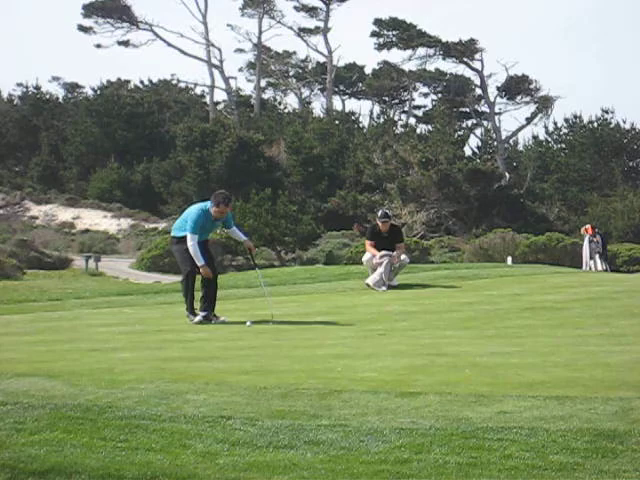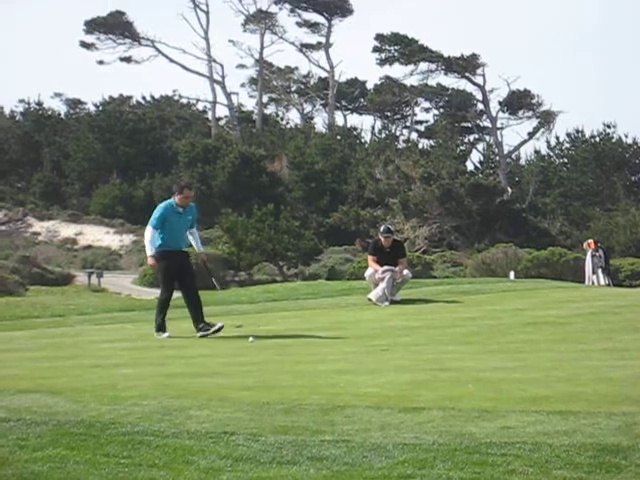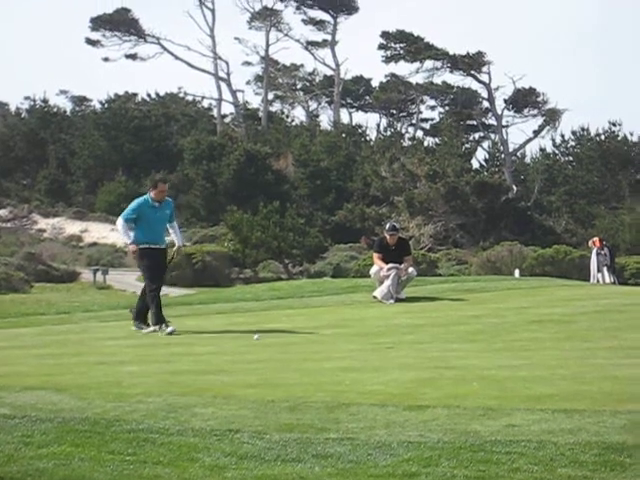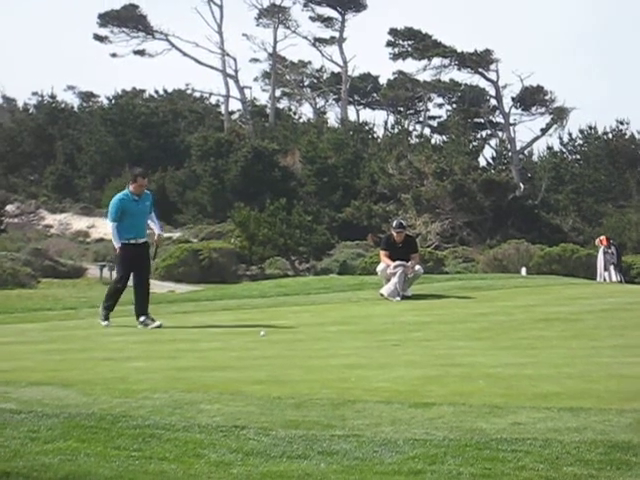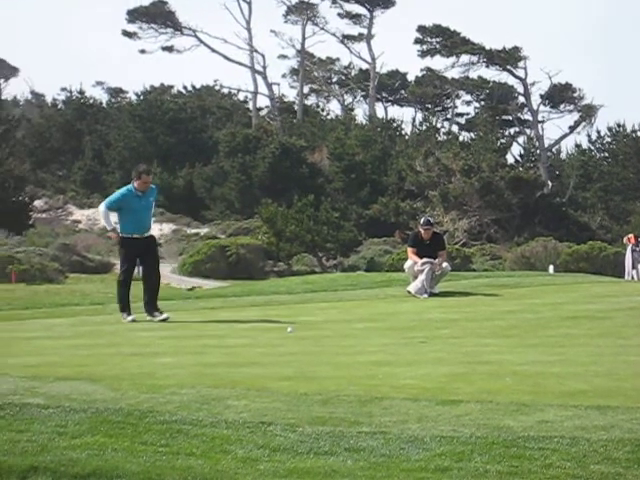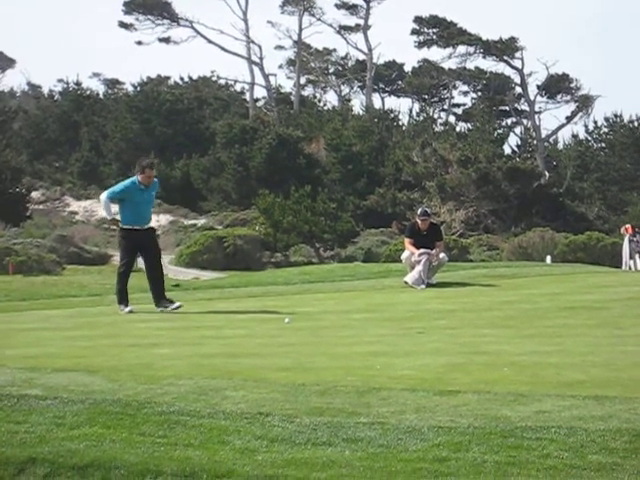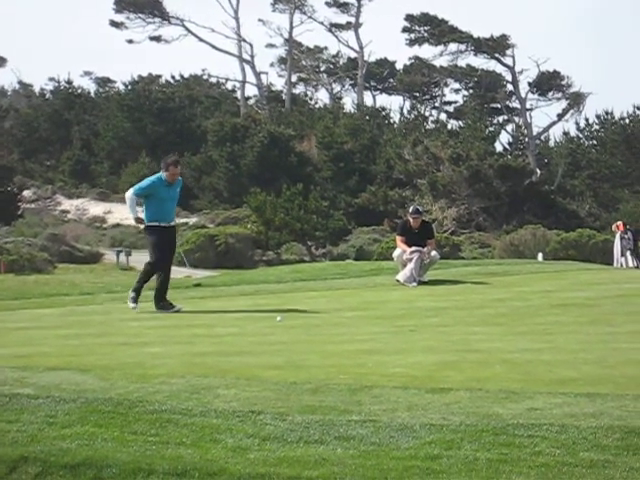
dt=0.5s
person 1, frame 1
left shoulder: (225, 213)
right shoulder: (198, 213)
left elbow: (231, 229)
right elbow: (191, 242)
left wrist: (245, 240)
right wrist: (201, 265)
left hip: (200, 241)
right hip: (181, 240)
left knee: (212, 273)
right knee: (190, 271)
left ankle: (206, 312)
right ankle: (190, 311)
person 1, frame 2
left shoulder: (191, 208)
right shoulder: (163, 209)
right elbow: (149, 233)
left wrist: (199, 250)
right wrist: (150, 255)
left hip: (181, 253)
right hip: (164, 254)
left knee: (191, 289)
right knee: (167, 291)
left ankle: (201, 325)
right ankle: (159, 327)
person 1, frame 3
left shoulder: (169, 204)
right shoulder: (139, 204)
left elbow: (172, 224)
right elbow: (121, 222)
left wrist: (178, 243)
right wrist: (130, 242)
left hip: (161, 250)
right hip: (144, 250)
left knee: (154, 286)
right knee: (153, 285)
left ankle: (139, 319)
right ankle: (159, 322)
person 1, frame 4
left shoulder: (148, 196)
right shoulder: (119, 200)
right elbow: (112, 225)
left wrist: (157, 231)
right wrist: (118, 246)
left hip: (143, 245)
right hip: (126, 246)
left knee: (143, 281)
right knee: (121, 280)
left ankle: (143, 316)
right ankle: (105, 310)
person 1, frame 5
left shoulder: (153, 191)
right shoulder: (123, 195)
right elbow: (103, 208)
right wrist: (111, 228)
left hip: (147, 238)
right hip: (128, 240)
left knee: (152, 274)
right knee: (126, 276)
left ankle: (151, 309)
right ankle: (125, 311)
person 1, frame 6
left shoulder: (155, 184)
right shoulder: (126, 187)
right elbow: (104, 197)
right wrist: (111, 217)
left hip: (147, 230)
right hip: (129, 232)
left knee: (155, 264)
right knee: (125, 267)
left ankle: (161, 300)
right ankle: (122, 302)
person 1, frame 7
left shoulder: (178, 182)
right shoulder: (152, 183)
right elbow: (129, 194)
right wrist: (135, 215)
left hip: (170, 228)
right hip: (154, 228)
left knee: (166, 265)
right knee: (156, 262)
left ankle: (160, 300)
right ankle: (135, 291)
